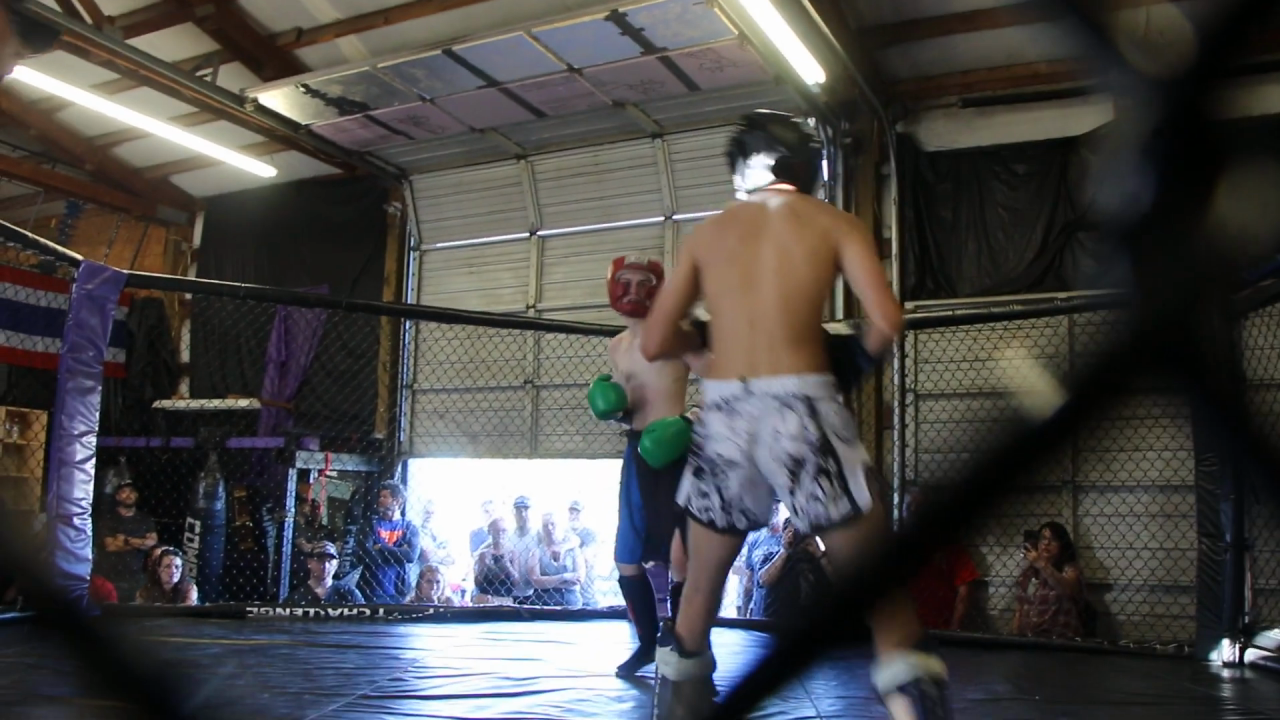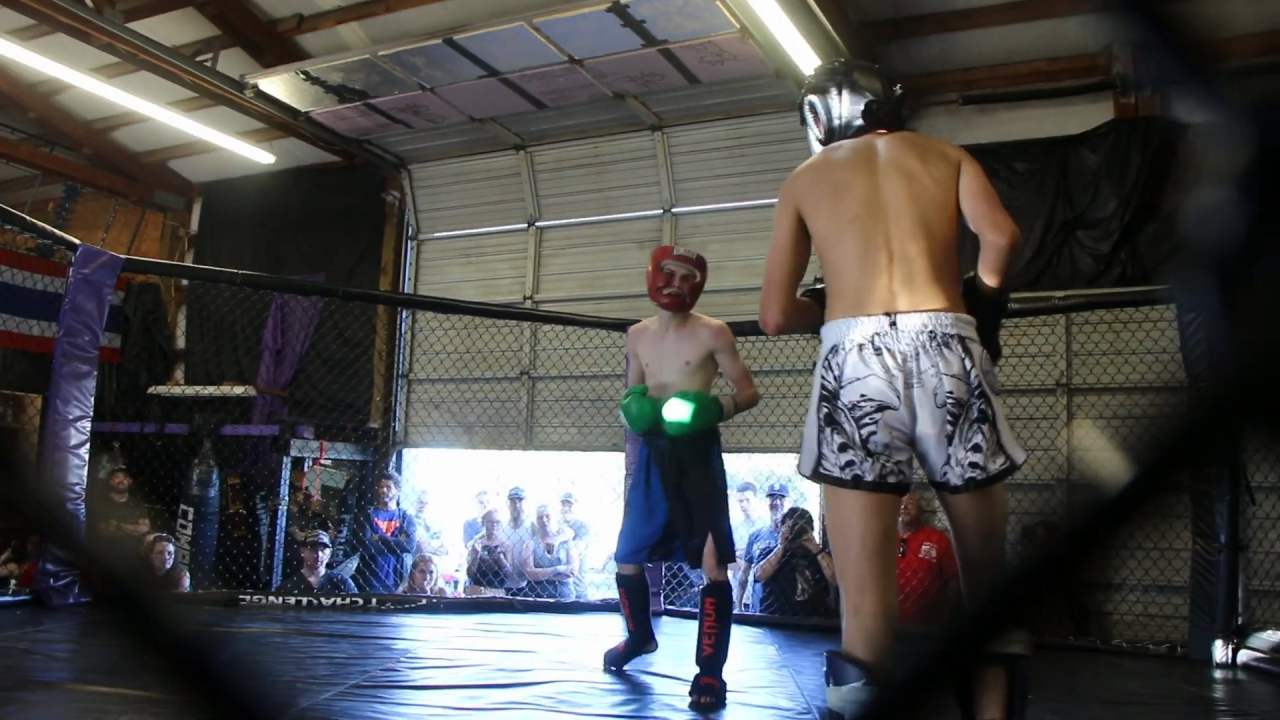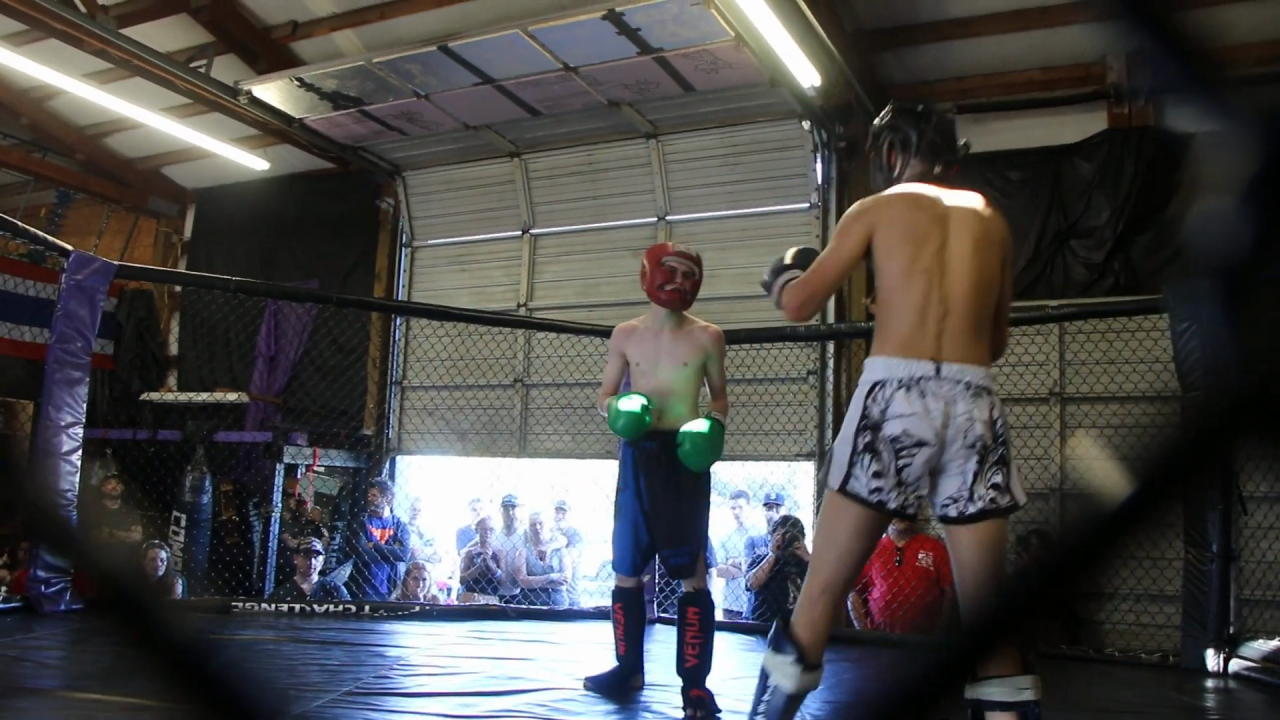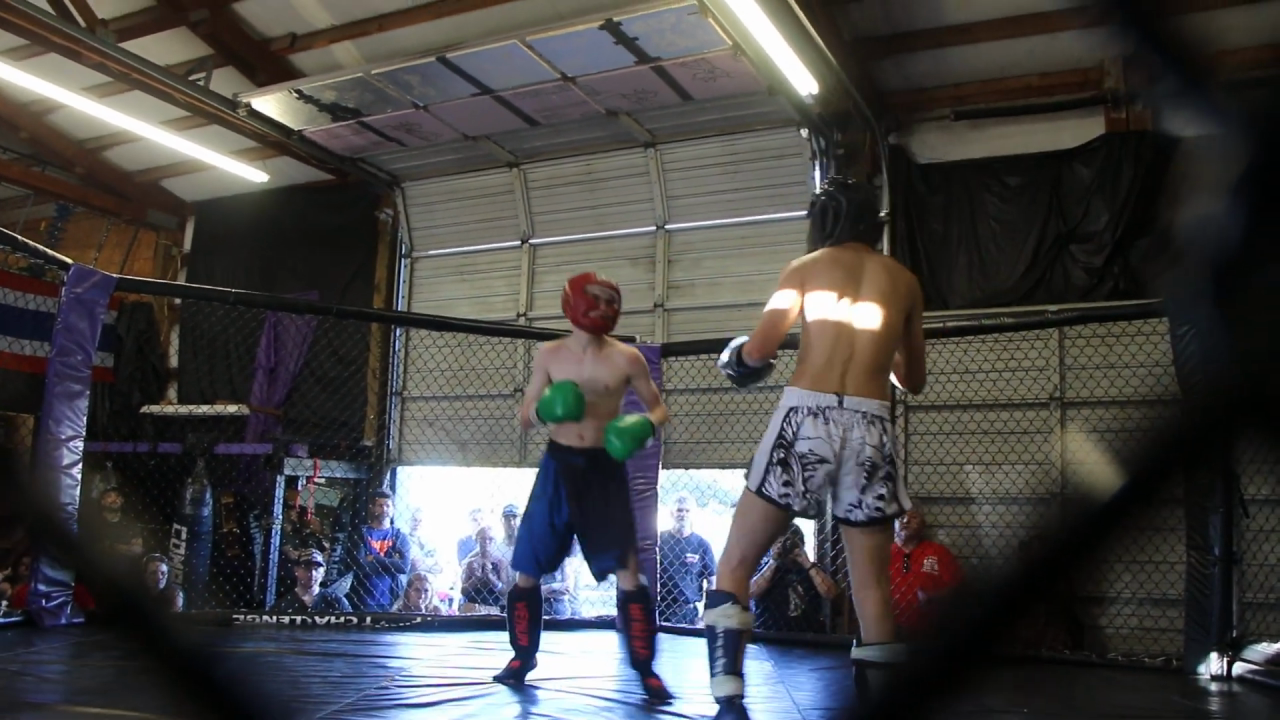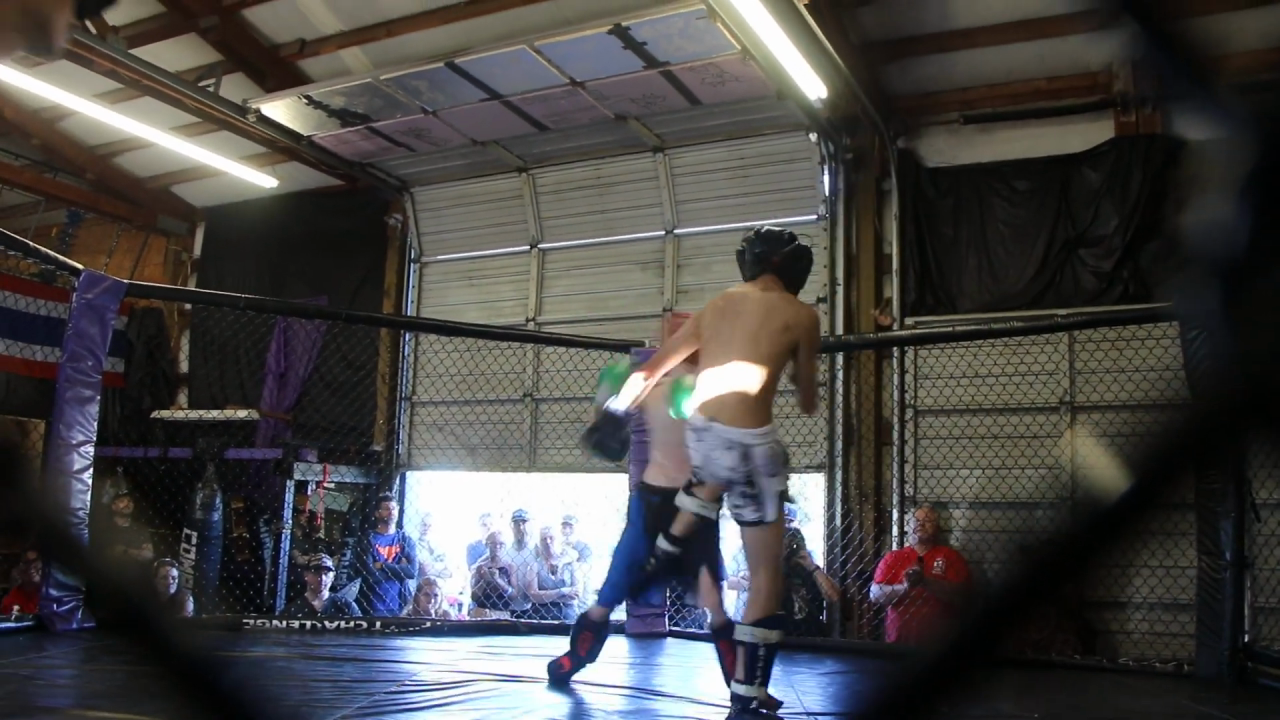
dt=0.7s
person 1, frame 1
left shoulder: (709, 233)
right shoulder: (835, 224)
left elbow: (655, 343)
right elbow: (885, 325)
right wrist: (846, 355)
left hip: (725, 416)
right hip: (801, 412)
left knee: (699, 598)
right knee: (888, 600)
person 1, frame 2
left shoulder: (804, 180)
right shoulder: (946, 155)
left elbow: (775, 314)
right elbow: (1000, 234)
right wrist: (982, 306)
left hip: (855, 361)
right hip: (945, 352)
left knee: (865, 608)
right knee: (988, 585)
person 1, frame 3
left shoulder: (876, 210)
right shoulder: (990, 220)
left elbow: (797, 306)
left wrist: (785, 280)
left hip: (894, 397)
right hip: (971, 402)
left knee: (821, 592)
right knee: (986, 614)
person 1, frame 4
left shoulder: (806, 268)
right shoulder: (904, 281)
left elbow: (759, 349)
right elbow: (913, 379)
left wrist: (740, 356)
left hip: (805, 418)
right hip: (870, 427)
left knee: (734, 568)
right knee: (872, 589)
person 1, frame 5
left shoulder: (720, 303)
right shoulder: (803, 316)
left elbow: (657, 366)
right elbow: (807, 402)
left wrist: (619, 407)
left hip: (701, 433)
right hip: (749, 443)
right knee: (766, 580)
left ankle: (671, 541)
person 2, frame 1
right shoulder: (617, 346)
left wrist: (690, 420)
right wrist: (609, 408)
left hip: (672, 450)
right hip: (636, 454)
left knee: (677, 558)
right knee: (629, 562)
right ankle: (647, 643)
person 2, frame 2
left shoulder: (712, 333)
right shoulder: (638, 335)
left elbow: (749, 391)
left wrist: (717, 406)
right wrist: (631, 407)
left hip: (698, 453)
right hip: (652, 453)
left knee: (712, 565)
right knee: (628, 561)
left ankle: (710, 672)
right ankle: (639, 636)
person 2, frame 3
left shoulder: (707, 337)
right shoulder: (625, 335)
left elbow: (718, 394)
right elbow: (603, 398)
left wrist: (712, 424)
right wrist: (616, 412)
left hip: (684, 459)
right hip: (637, 455)
left knee: (692, 573)
right knee: (627, 572)
right ankle: (630, 667)
person 2, frame 4
left shoulder: (628, 358)
right shoulder: (549, 354)
left elbow: (659, 408)
right elbow: (527, 414)
left wrist: (646, 424)
right wrist: (543, 412)
left hip: (605, 470)
right hip: (558, 466)
left knee: (627, 572)
right knee: (526, 571)
left ankle: (644, 667)
right ankle: (524, 654)
person 2, frame 5
right shoulder: (651, 391)
left hip: (693, 504)
right hip: (650, 501)
left knee: (710, 602)
right knee: (608, 600)
right ankle: (578, 653)
